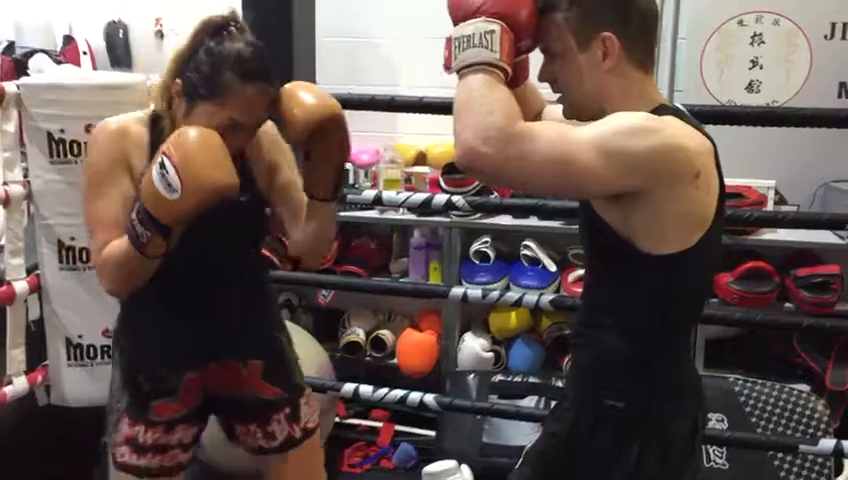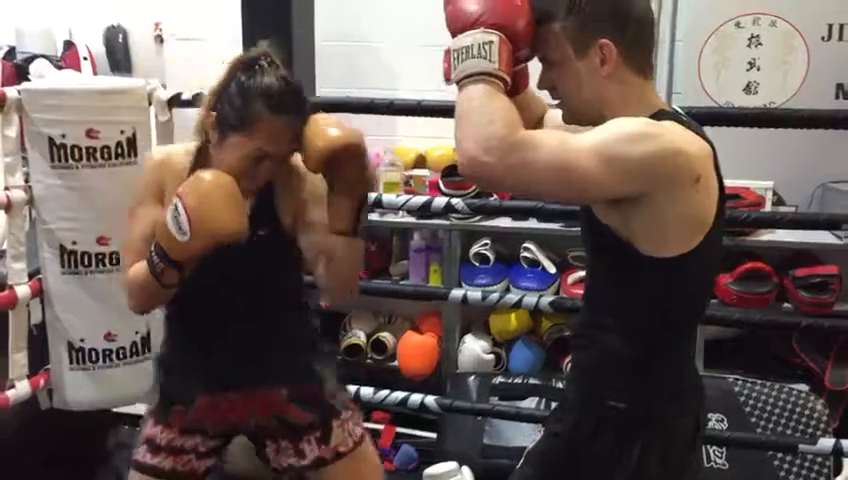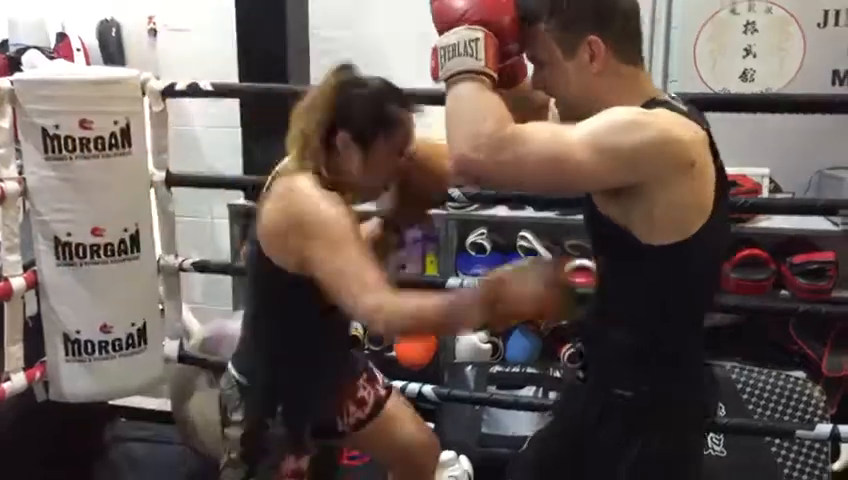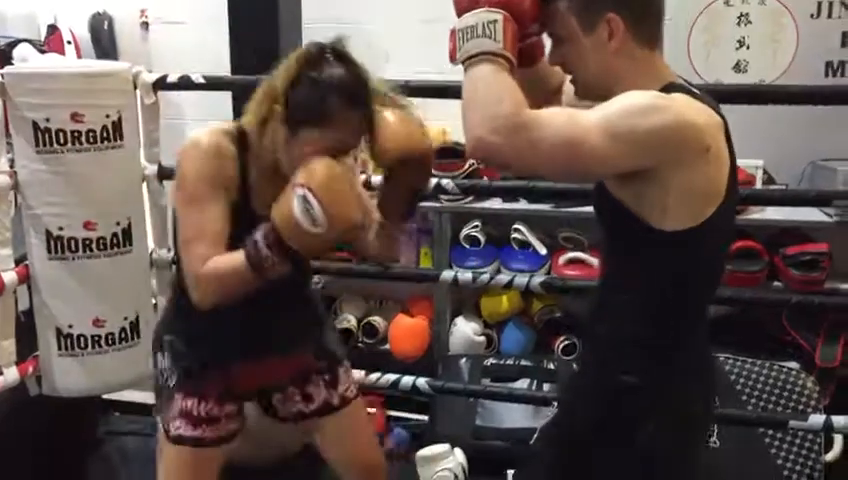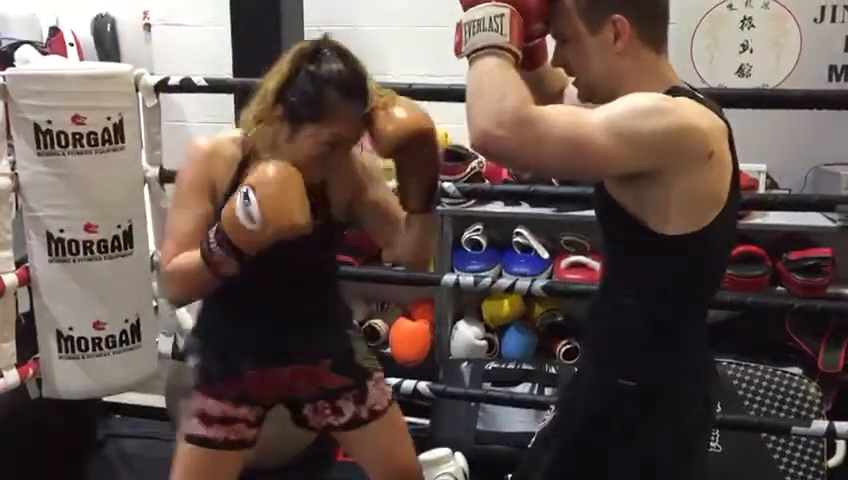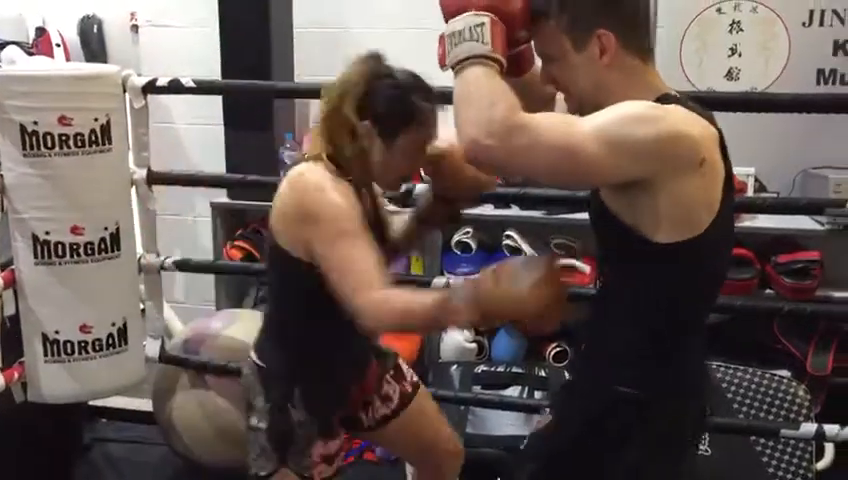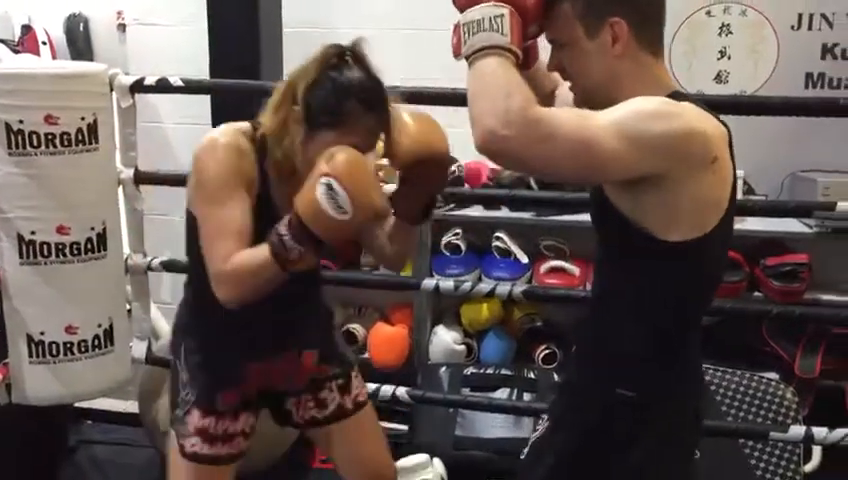
dt=0.3s
person 1, frame 1
left shoulder: (658, 145)
right shoulder: (645, 131)
left elbow: (483, 147)
right elbow: (530, 124)
left wrist: (480, 46)
right wrist: (508, 59)
left hip: (628, 421)
right hip: (638, 400)
person 1, frame 2
left shoulder: (659, 150)
right shoulder: (647, 135)
left elbow: (486, 157)
right elbow: (534, 130)
left wrist: (480, 54)
right wrist: (507, 69)
left hip: (629, 420)
right hip: (640, 400)
person 1, frame 3
left shoulder: (651, 137)
right shoulder: (655, 123)
left elbow: (479, 154)
right elbow: (531, 120)
left wrist: (466, 54)
right wrist: (501, 58)
left hip: (640, 407)
right hip: (651, 387)
person 1, frame 4
left shoulder: (668, 122)
right shoulder: (664, 107)
left elbow: (495, 137)
right elbow: (547, 98)
left hip: (643, 394)
right hip: (644, 376)
person 1, frame 5
left shoulder: (671, 126)
right shoulder: (667, 113)
left elbow: (498, 131)
right elbow: (548, 107)
right wrist: (525, 40)
left hip: (642, 398)
right hip: (646, 381)
person 1, frame 6
left shoulder: (662, 135)
right shoulder: (653, 122)
left elbow: (487, 140)
right elbow: (540, 108)
left wrist: (474, 39)
right wrist: (511, 47)
left hip: (635, 405)
right hip: (633, 386)
person 1, frame 7
left shoulder: (676, 130)
right shoulder: (650, 120)
left elbow: (504, 132)
right elbow: (540, 104)
right wrist: (517, 43)
left hip: (634, 407)
right hip: (616, 386)
person 2, frame 1
left shoulder: (264, 144)
right shoulder: (118, 141)
left elbow: (312, 249)
right elbow: (113, 276)
left wrist: (324, 165)
right wrist: (160, 216)
left hip: (254, 349)
right hip: (158, 361)
person 2, frame 2
left shoulder: (298, 181)
right shoulder: (165, 171)
left elbow: (340, 287)
right elbow: (137, 296)
left wrist: (345, 199)
right wrist: (175, 253)
left hip: (290, 377)
right hip: (192, 383)
person 2, frame 3
right shoulder: (304, 201)
left elbow: (356, 254)
right elbow: (378, 312)
left wrist: (398, 215)
right wrist: (491, 302)
left hip: (330, 371)
right hip: (274, 395)
person 2, frame 4
left shoulder: (325, 165)
right shoulder: (208, 153)
left elbow: (380, 248)
right elbow: (204, 284)
left wrist: (400, 190)
right wrist: (280, 241)
left hip: (295, 338)
right hip: (204, 352)
person 2, frame 5
left shoulder: (348, 168)
right shoulder: (214, 158)
left elbow: (413, 255)
right elbow: (173, 280)
left wrist: (418, 185)
right wrist: (231, 242)
left hip: (324, 348)
right hip: (234, 358)
person 2, frame 6
left shoulder: (357, 180)
right shoulder: (317, 191)
left elbow: (380, 251)
right elbow: (377, 309)
left wrist: (433, 209)
right wrist: (474, 301)
left hip: (355, 362)
right hip: (295, 383)
person 2, frame 7
left shoulder: (344, 164)
right shoulder: (226, 152)
left elbow: (392, 254)
right elbow: (230, 283)
left wrist: (416, 195)
right wrist: (306, 232)
left hip: (306, 341)
right hip: (218, 353)
